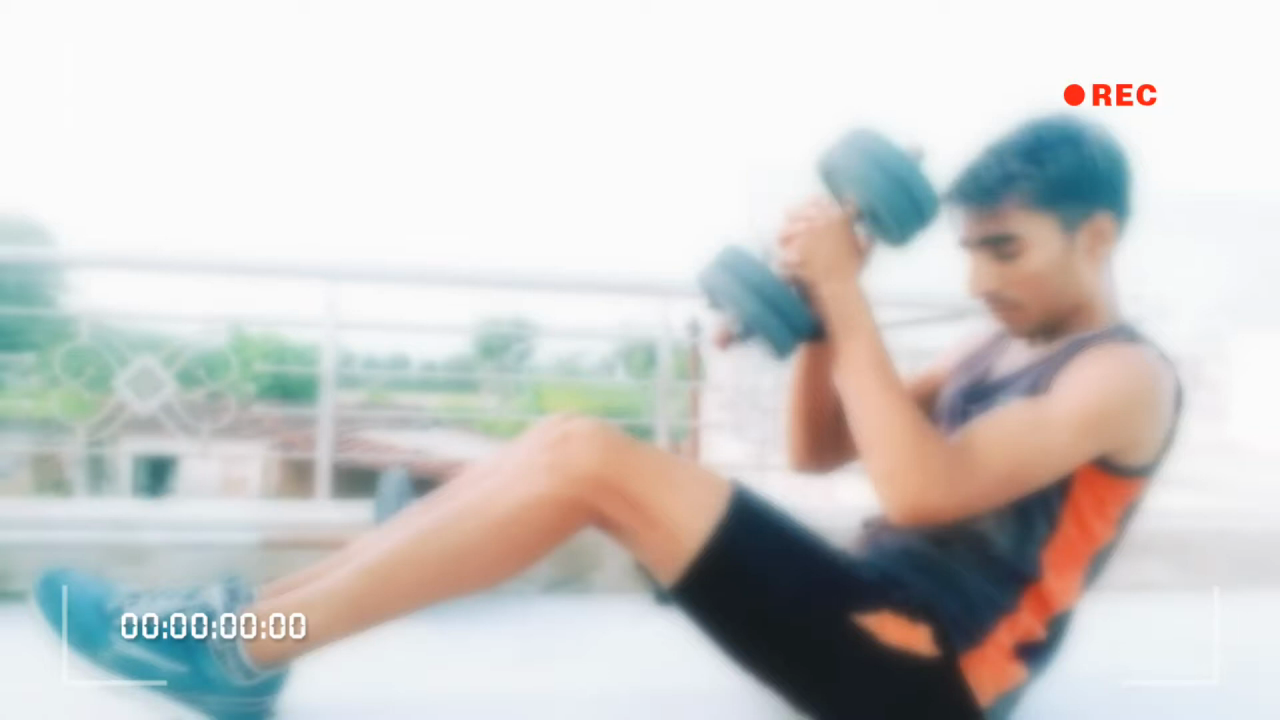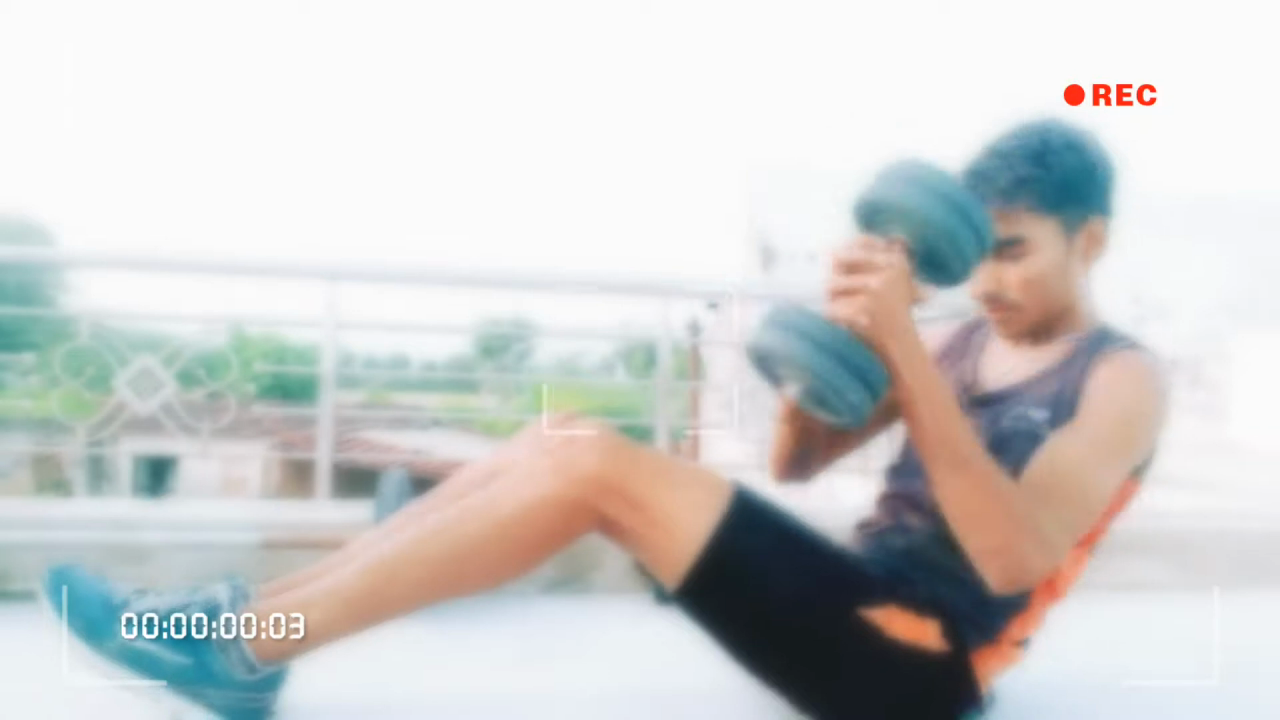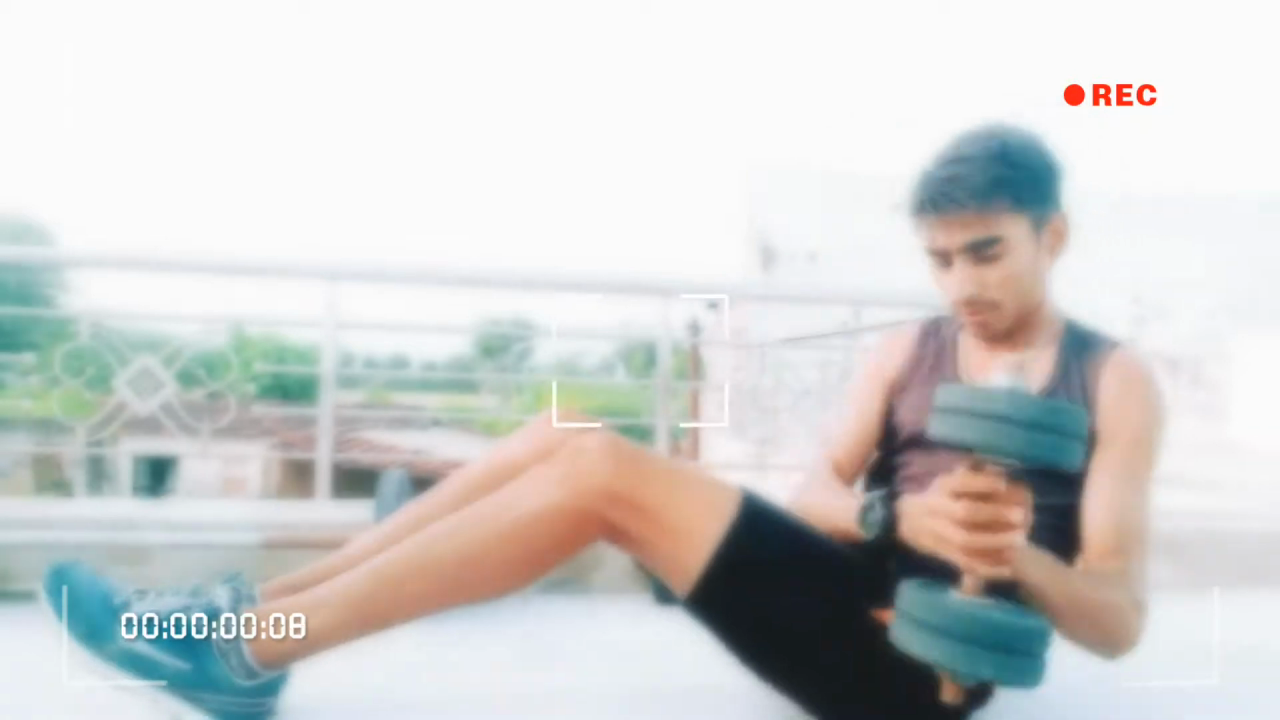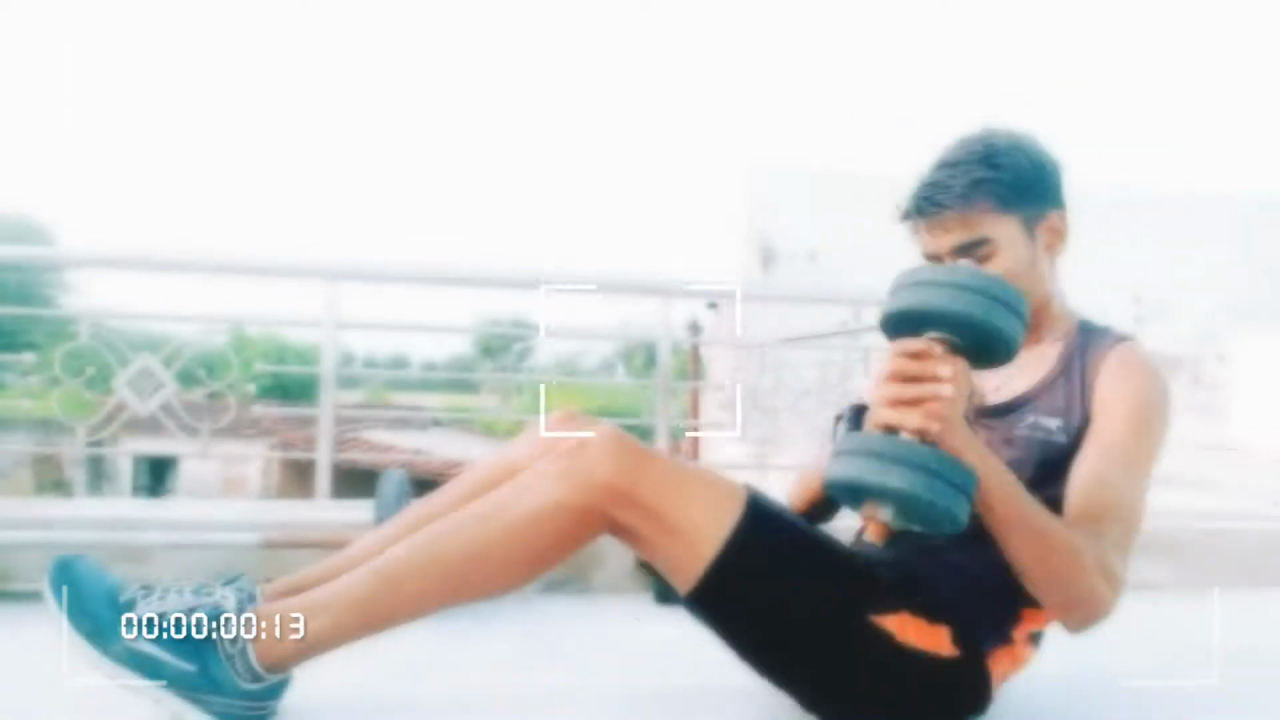
dt=0.2s
person 1, frame 1
left shoulder: (1125, 377)
right shoulder: (997, 351)
left elbow: (924, 491)
right elbow: (818, 451)
left wrist: (845, 295)
right wrist: (814, 321)
right hip: (866, 620)
left knee: (588, 456)
right knee: (567, 445)
right ankle: (254, 615)
person 1, frame 2
left shoulder: (1122, 382)
right shoulder: (964, 340)
left elbow: (1010, 559)
right elbow: (791, 459)
left wrist: (906, 355)
right hip: (850, 604)
left knee: (590, 464)
right knee: (562, 443)
right ankle: (253, 613)
person 1, frame 3
left shoulder: (1114, 383)
right shoulder: (910, 349)
left elbow: (1117, 623)
right elbow: (816, 497)
left wrist: (1016, 555)
right wrist: (894, 513)
right hip: (849, 601)
left knee: (598, 471)
right knee: (560, 443)
right ankle: (251, 613)
person 1, frame 4
left shoulder: (1117, 371)
right shoulder: (934, 352)
left elbow: (1088, 591)
right elbow: (806, 491)
left wrist: (974, 451)
right wrist: (872, 438)
right hip: (867, 607)
left knee: (604, 465)
right knee: (568, 448)
right ankle: (257, 610)
